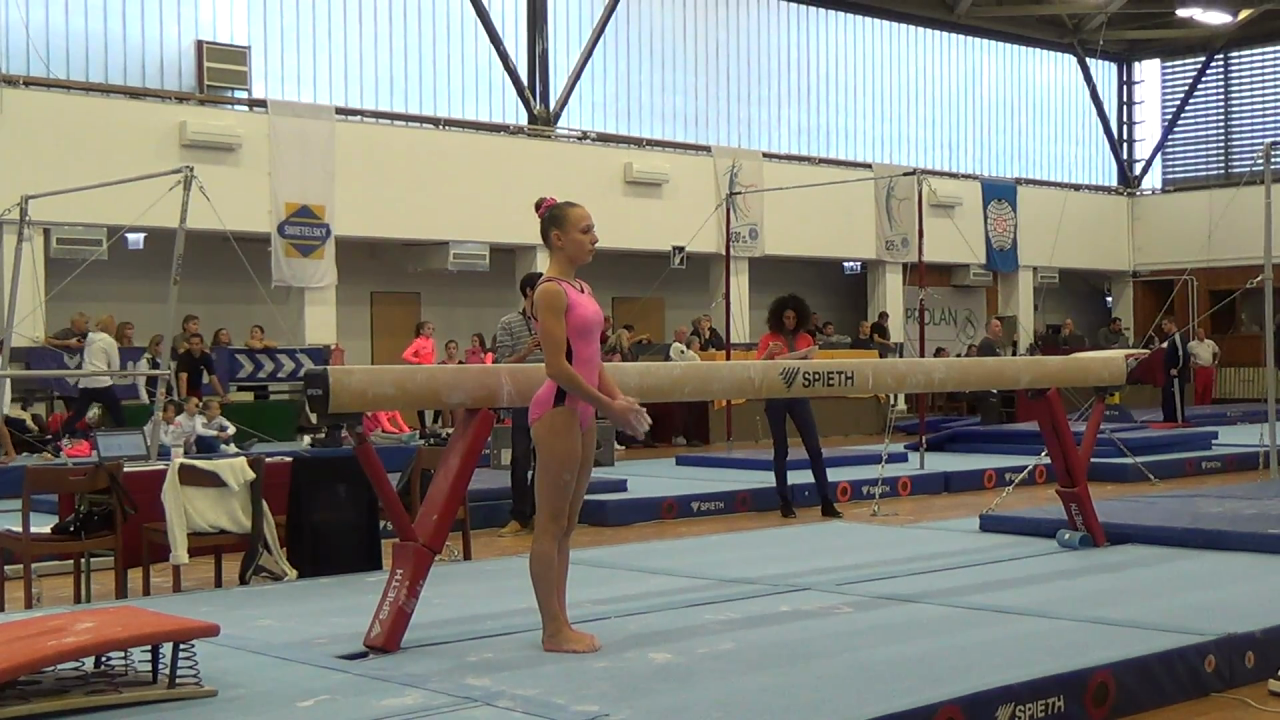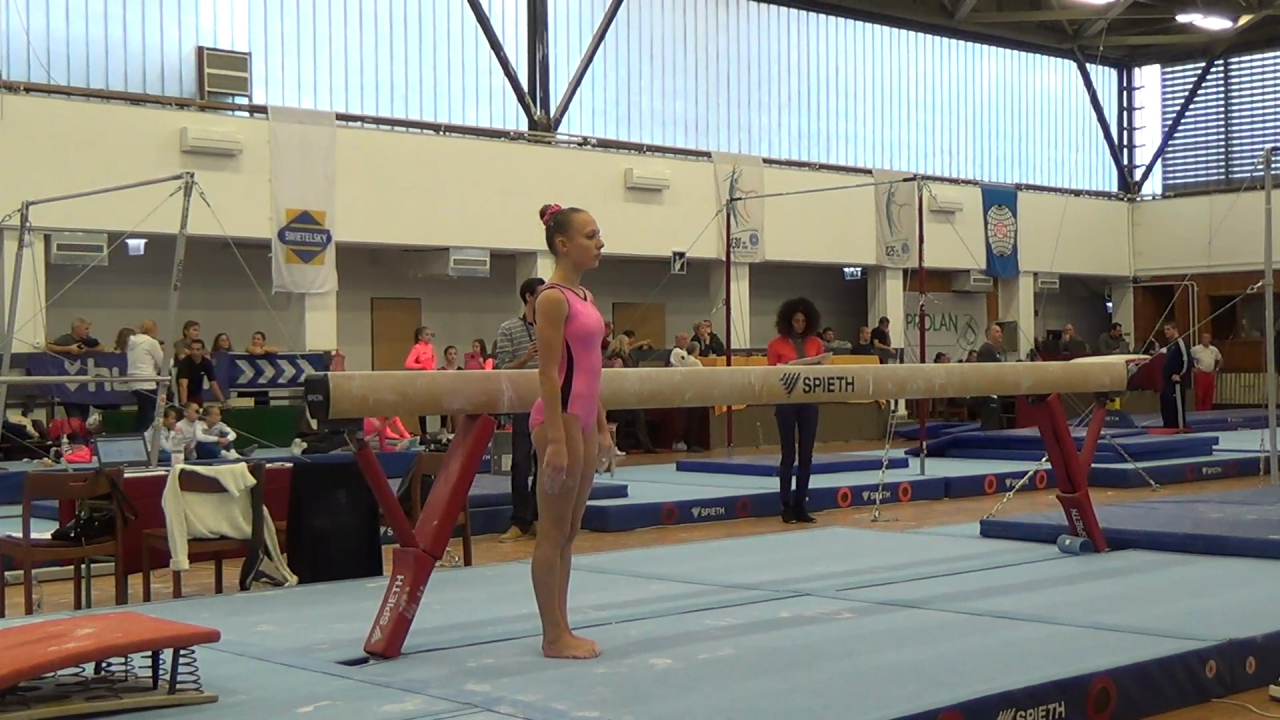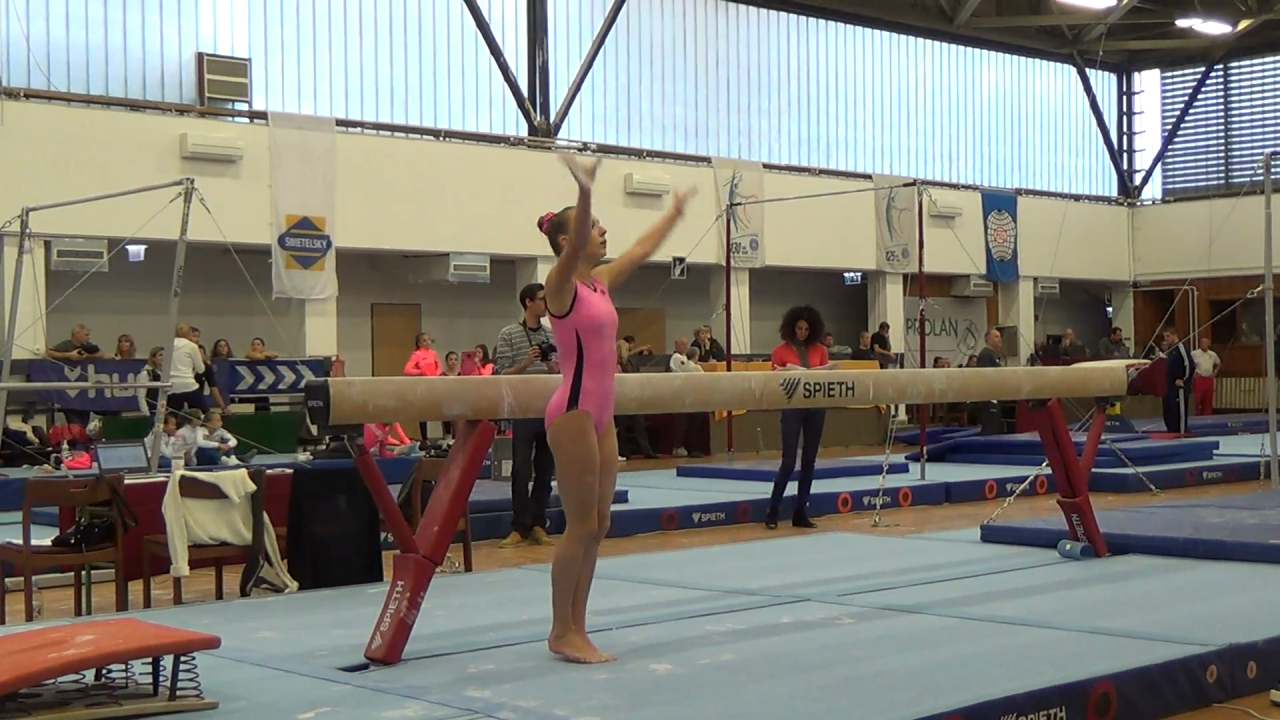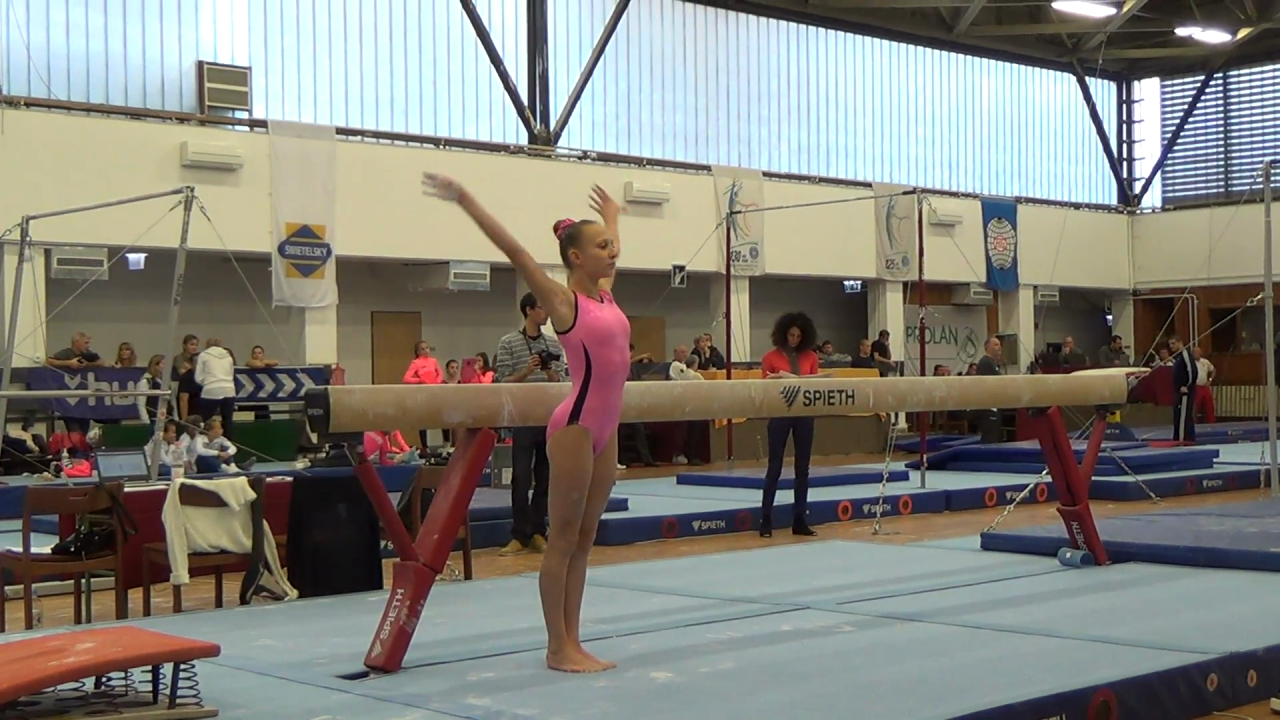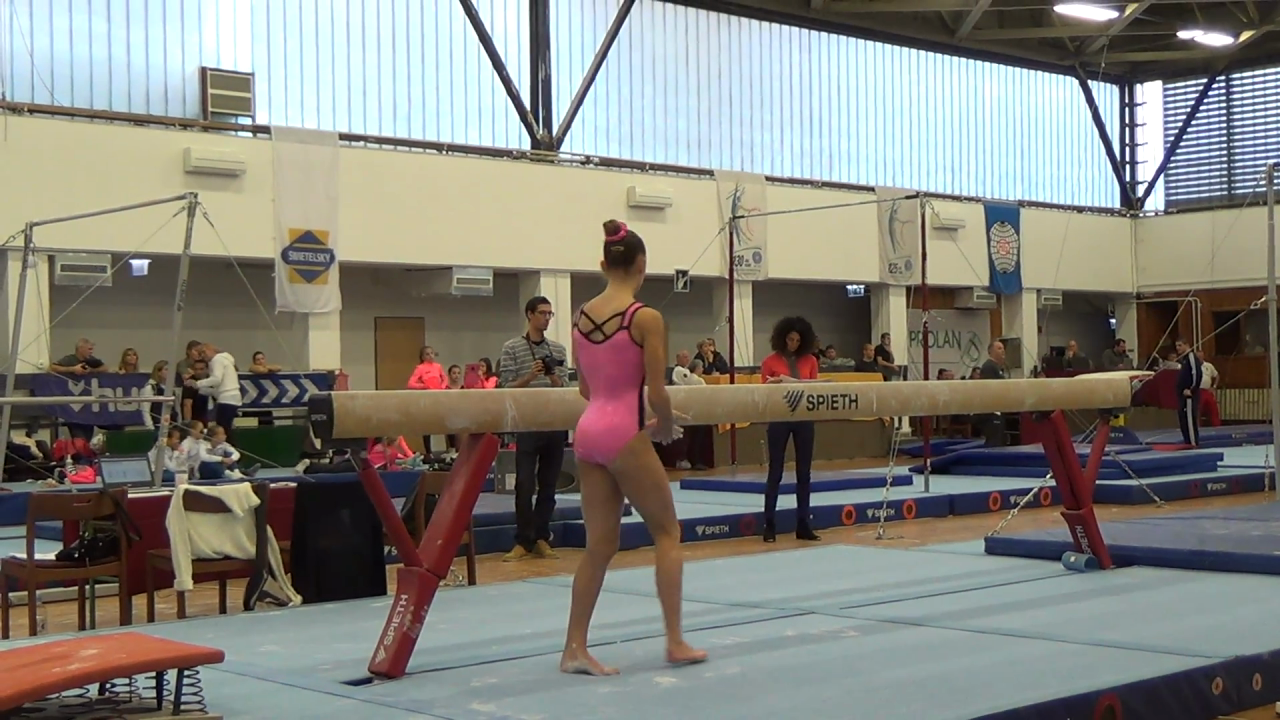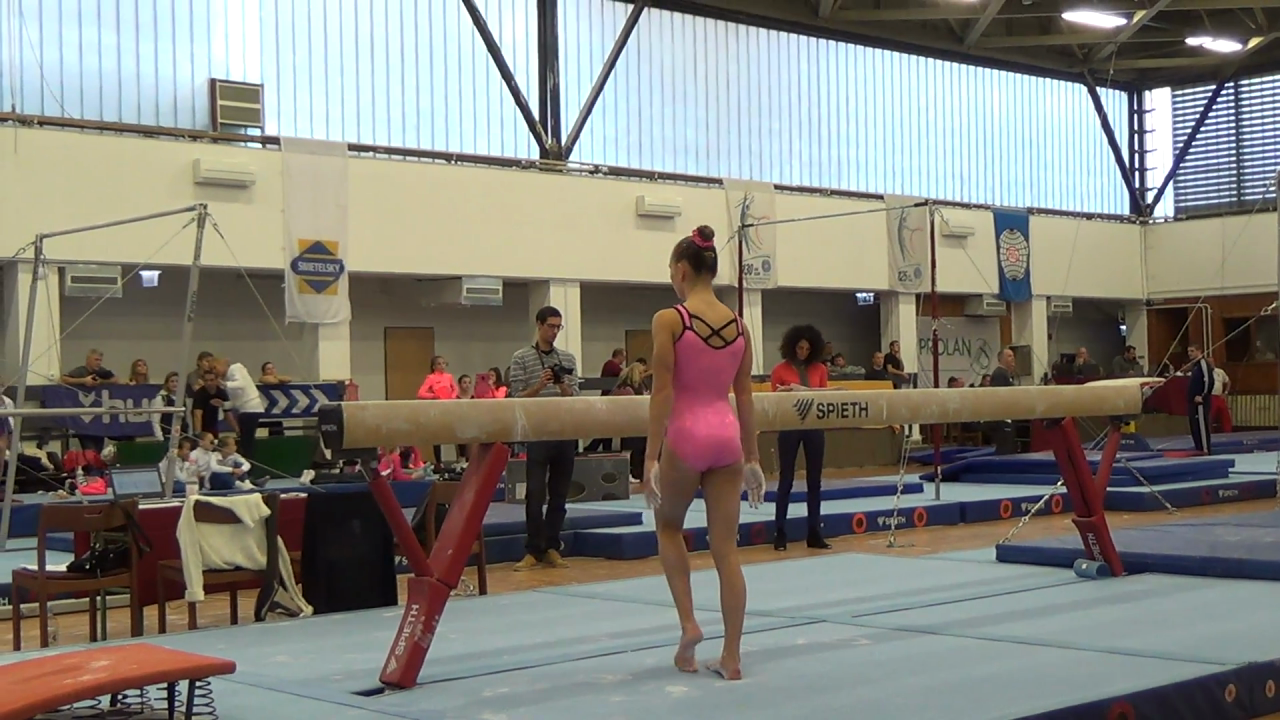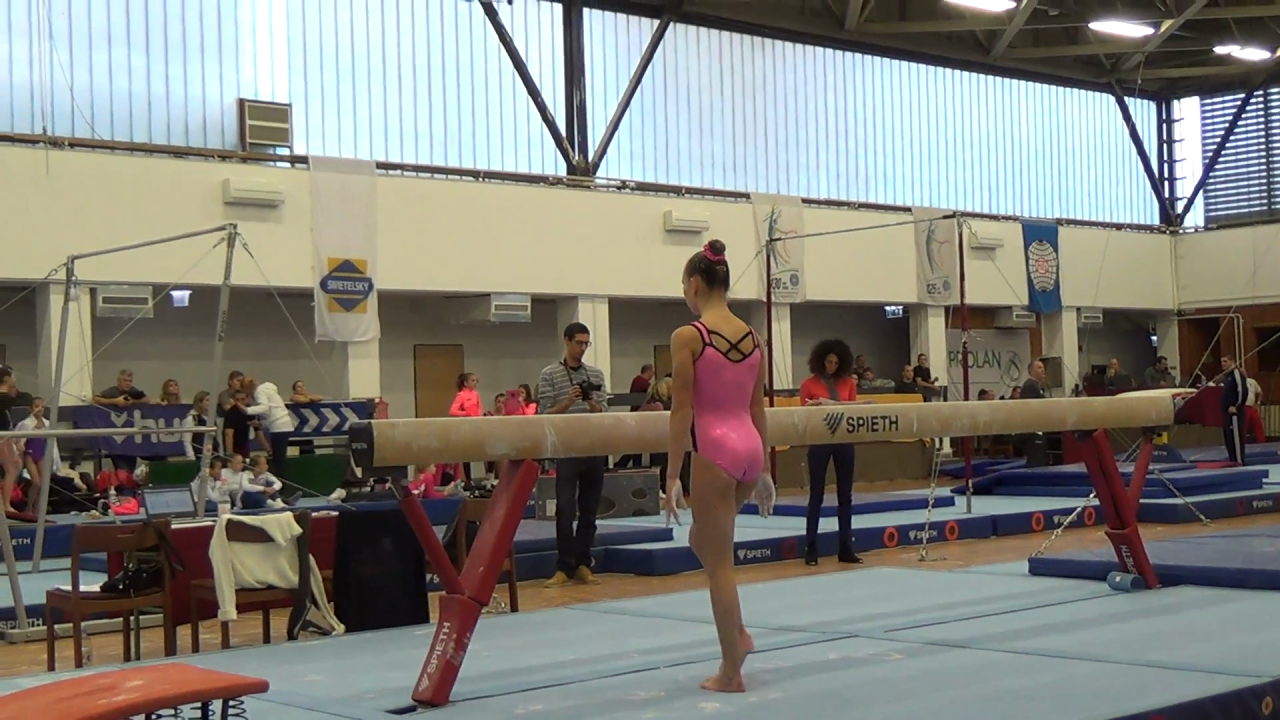
dt=0.7s
person 1, frame 1
left shoulder: (581, 289)
right shoulder: (550, 291)
right elbow: (557, 366)
left wrist: (620, 400)
right wrist: (608, 405)
left hip: (583, 411)
right hip: (559, 411)
left knee: (568, 525)
right knee: (551, 525)
left ankle: (563, 624)
right ankle: (553, 630)
person 1, frame 2
left shoulder: (584, 297)
right shoulder: (553, 298)
right elbow: (549, 374)
left wrist: (602, 428)
right wrist: (555, 440)
left hip: (584, 421)
right hip: (561, 419)
left knee: (569, 531)
right knee: (554, 532)
left ankle: (563, 629)
right ankle: (553, 636)
person 1, frame 3
left shoulder: (600, 283)
right shoulder: (562, 285)
left elbow: (640, 250)
right elbow: (578, 247)
left wrist: (673, 213)
right wrist: (583, 189)
left hip: (601, 417)
right hip: (574, 414)
left knee: (597, 527)
right knee: (582, 526)
left ankle: (574, 628)
right ankle: (563, 629)
person 1, frame 4
left shoulder: (605, 294)
right shoulder: (564, 300)
left elbow: (605, 249)
right elbow: (514, 251)
left wrist: (611, 211)
right wrist: (465, 200)
left hip: (605, 431)
right hip: (576, 427)
left knee: (584, 538)
right knee: (564, 537)
left ankle: (571, 641)
right ankle: (560, 645)
person 1, frame 5
left shoulder: (581, 315)
right shoulder: (646, 318)
right elbow: (657, 391)
right wrist: (664, 423)
left hip: (589, 432)
right hip: (624, 436)
left knee: (600, 545)
right knee: (667, 532)
left ankle: (575, 647)
right ankle: (675, 641)
person 1, frame 6
left shoulder: (669, 319)
right shoulder: (737, 324)
left elbow: (662, 392)
right elbow: (745, 397)
left wrist: (651, 457)
right wrist: (752, 458)
left hip: (686, 437)
right hip: (727, 437)
left knee: (667, 525)
right knee: (725, 550)
left ankle: (689, 625)
right ankle: (731, 656)
person 1, frame 7
left shoulder: (687, 336)
right shoulder: (752, 336)
left elbow: (682, 411)
right elbow: (758, 407)
left wrist: (672, 476)
right wrist: (763, 467)
left hip: (715, 451)
right hip: (749, 447)
left knee: (719, 562)
right knee: (704, 542)
left ankle: (730, 673)
right ankle: (738, 634)
person 2, frame 1
right shoulder: (508, 324)
right elbow: (502, 364)
right wrist: (524, 353)
right knee: (520, 459)
left ankle: (537, 512)
right ankle: (520, 516)
person 2, frame 2
right shoulder: (508, 329)
right elbow: (502, 370)
right wrist: (525, 359)
right knee: (521, 465)
left ankle: (537, 519)
right ankle: (520, 522)
person 2, frame 3
left shoulder: (555, 335)
right shoulder: (508, 335)
right elbow: (502, 375)
left wrist: (551, 366)
right wrist: (526, 364)
left knee: (545, 471)
right knee: (521, 471)
left ankle: (538, 525)
right ankle: (520, 528)
person 2, frame 4
left shoulder: (555, 344)
right shoulder: (509, 342)
left elbow: (561, 384)
right elbow: (502, 383)
left wrist: (551, 373)
right wrist: (526, 371)
left knee: (545, 479)
right knee: (521, 480)
left ankle: (538, 532)
right ankle: (520, 535)
person 2, frame 5
left shoulder: (558, 349)
right shoulder: (512, 348)
left elbow: (565, 389)
right elbow: (506, 388)
left wrist: (554, 378)
right wrist: (529, 377)
left knee: (548, 485)
right knee: (524, 486)
left ankle: (541, 539)
right ankle: (524, 541)
person 2, frame 6
left shoulder: (568, 358)
right shoulder: (521, 358)
left elbow: (575, 398)
right elbow: (516, 398)
left wrist: (563, 387)
right wrist: (539, 386)
left knee: (559, 495)
right knee: (535, 495)
left ankle: (552, 548)
right ankle: (534, 550)
person 2, frame 7
left shoulder: (596, 374)
right shoulder: (549, 374)
left elbow: (604, 414)
right elbow: (545, 414)
left wrist: (592, 403)
right wrist: (567, 402)
left knee: (589, 511)
right knee: (565, 511)
left ankle: (583, 564)
right ankle: (565, 567)
person 3, frame 1
left shoulder: (806, 339)
right shoulder: (768, 339)
left wrist: (809, 361)
right wrist: (769, 353)
left hip: (799, 396)
right hip: (776, 397)
left knee: (814, 448)
right knee: (781, 450)
left ankle: (826, 502)
right ankle: (785, 502)
person 3, frame 2
left shoulder: (815, 343)
right shoulder: (776, 344)
left hip: (809, 401)
right hip: (786, 401)
left knee: (806, 455)
right knee: (789, 455)
left ankle: (800, 506)
right ankle: (786, 506)
person 3, frame 3
left shoulder: (820, 350)
right shoulder: (780, 351)
right wrist: (783, 374)
left hip: (815, 407)
right hip: (792, 407)
left knee: (809, 461)
right knee: (789, 460)
left ankle: (800, 512)
right ankle: (773, 510)
person 3, frame 4
left shoulder: (811, 357)
right shoulder: (771, 357)
right wrist: (774, 380)
left hip: (804, 414)
right hip: (780, 414)
left knee: (802, 468)
right knee: (774, 467)
left ankle: (799, 520)
right ankle: (766, 520)
person 3, frame 5
left shoulder: (810, 360)
right shoulder: (770, 362)
right wrist: (773, 384)
left hip: (804, 418)
right hip: (779, 418)
left knee: (804, 472)
right knee: (775, 472)
left ankle: (803, 525)
right ankle: (769, 525)
person 3, frame 6
left shoulder: (820, 369)
right shoulder: (780, 370)
right wrist: (783, 393)
left hip: (814, 427)
right hip: (790, 427)
left knee: (814, 481)
right knee: (786, 480)
left ankle: (814, 533)
right ankle: (780, 534)
person 3, frame 7
left shoulder: (848, 383)
right shoulder: (809, 384)
right wrist: (813, 406)
left hip: (844, 441)
right hip: (819, 441)
left knee: (845, 495)
right knee: (816, 495)
left ankle: (845, 547)
right ankle: (811, 548)
